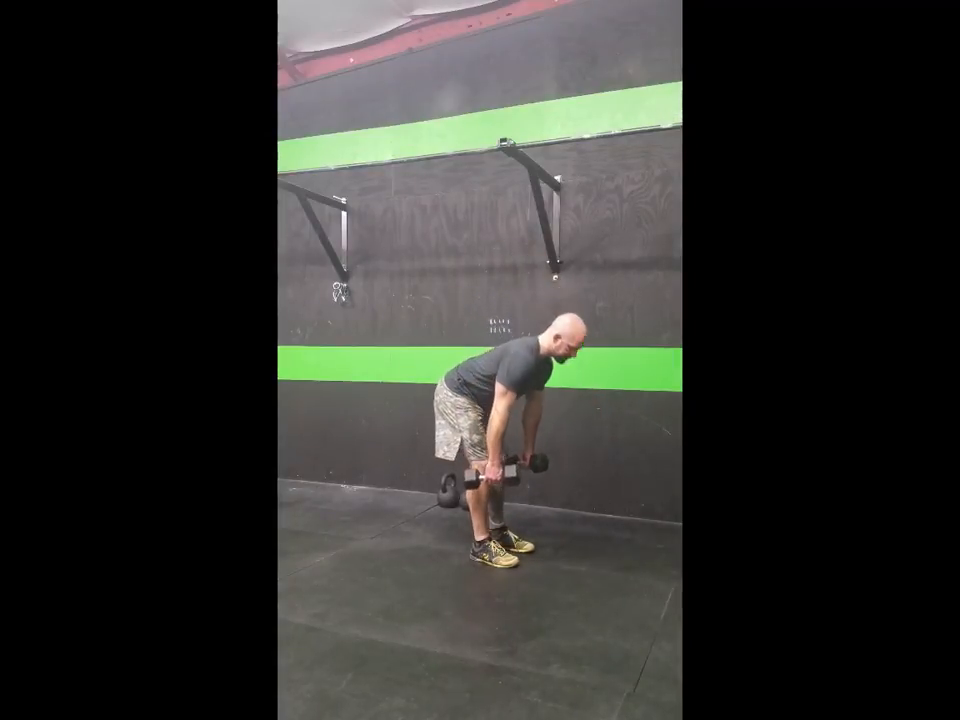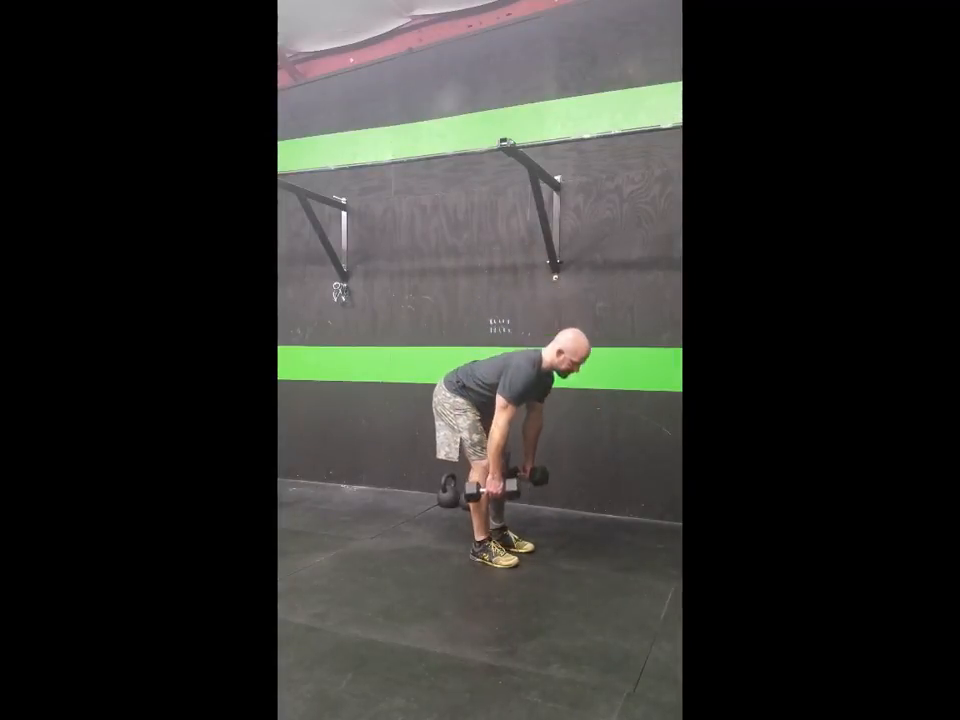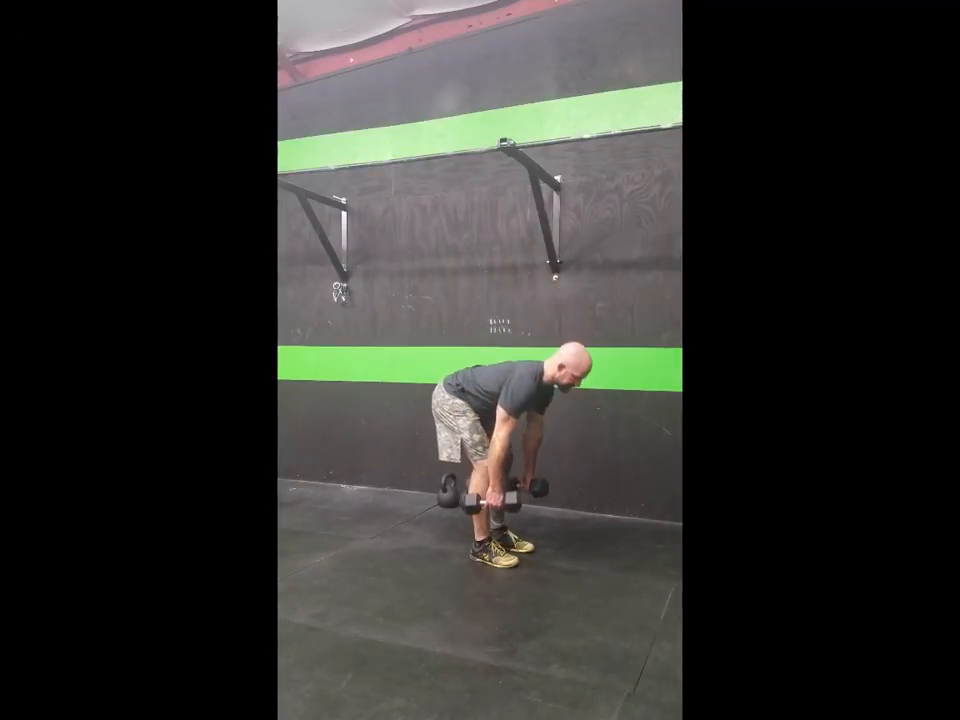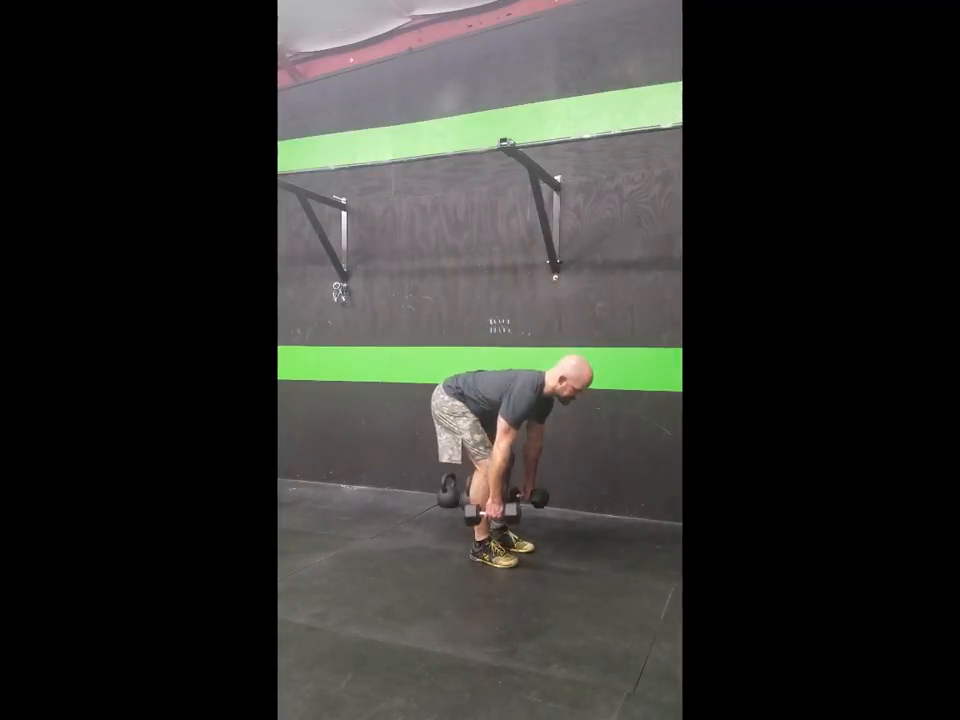
dt=0.1s
person 1, frame 1
left shoulder: (543, 363)
right shoulder: (520, 358)
left elbow: (533, 406)
right elbow: (500, 411)
left wrist: (529, 447)
right wrist: (493, 463)
left hip: (477, 399)
right hip: (456, 395)
left knee: (498, 470)
right knee: (482, 467)
left ankle: (499, 531)
right ankle: (481, 544)
person 1, frame 2
left shoulder: (543, 375)
right shoulder: (522, 370)
left elbow: (534, 419)
right elbow: (500, 424)
left wrist: (529, 461)
right wrist: (494, 477)
left hip: (474, 400)
right hip: (453, 396)
left knee: (496, 460)
right knee: (483, 464)
left ankle: (498, 531)
right ankle: (482, 545)
person 1, frame 3
left shoulder: (544, 387)
right shoulder: (523, 382)
left elbow: (534, 431)
right elbow: (501, 437)
left wrist: (529, 472)
right wrist: (495, 489)
left hip: (474, 403)
right hip: (452, 399)
left knee: (503, 461)
right knee: (485, 464)
left ankle: (499, 531)
right ankle: (482, 545)
person 1, frame 4
left shoulder: (543, 396)
right shoulder: (525, 392)
left elbow: (534, 441)
right elbow: (502, 446)
left wrist: (529, 483)
right wrist: (494, 500)
left hip: (471, 404)
right hip: (450, 401)
left knee: (506, 461)
right knee: (486, 463)
left ankle: (499, 531)
right ankle: (482, 545)
